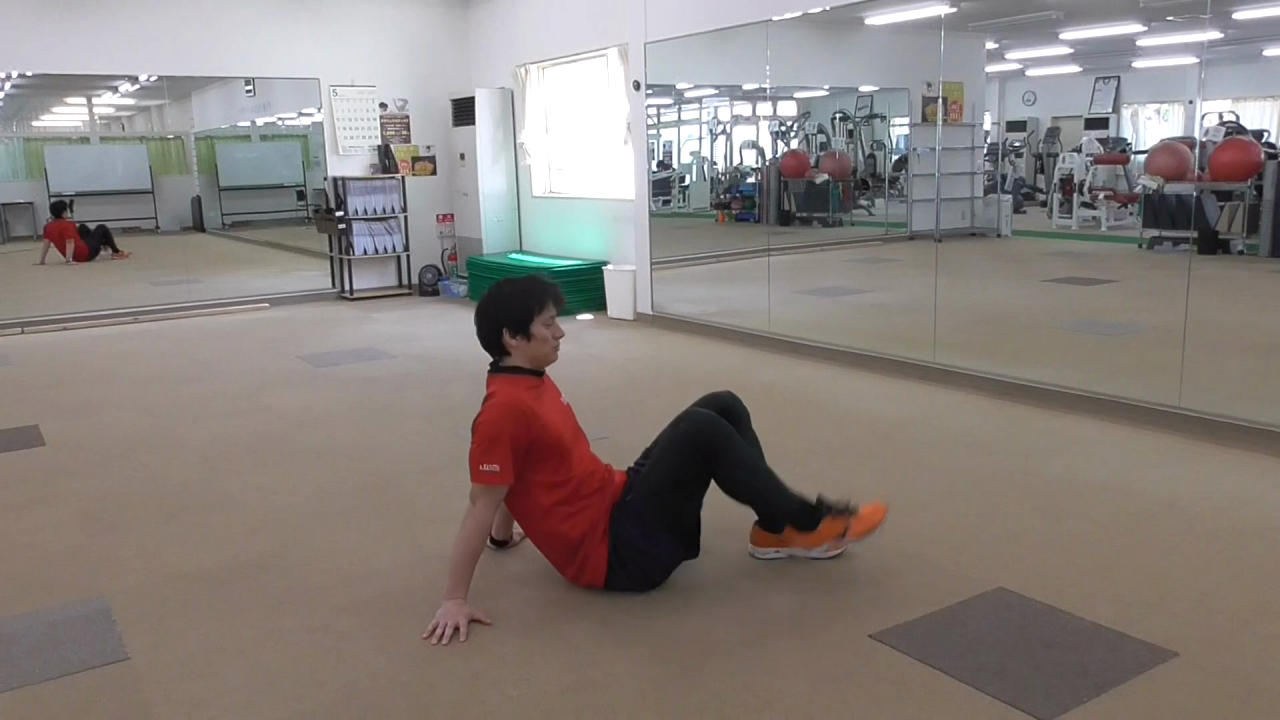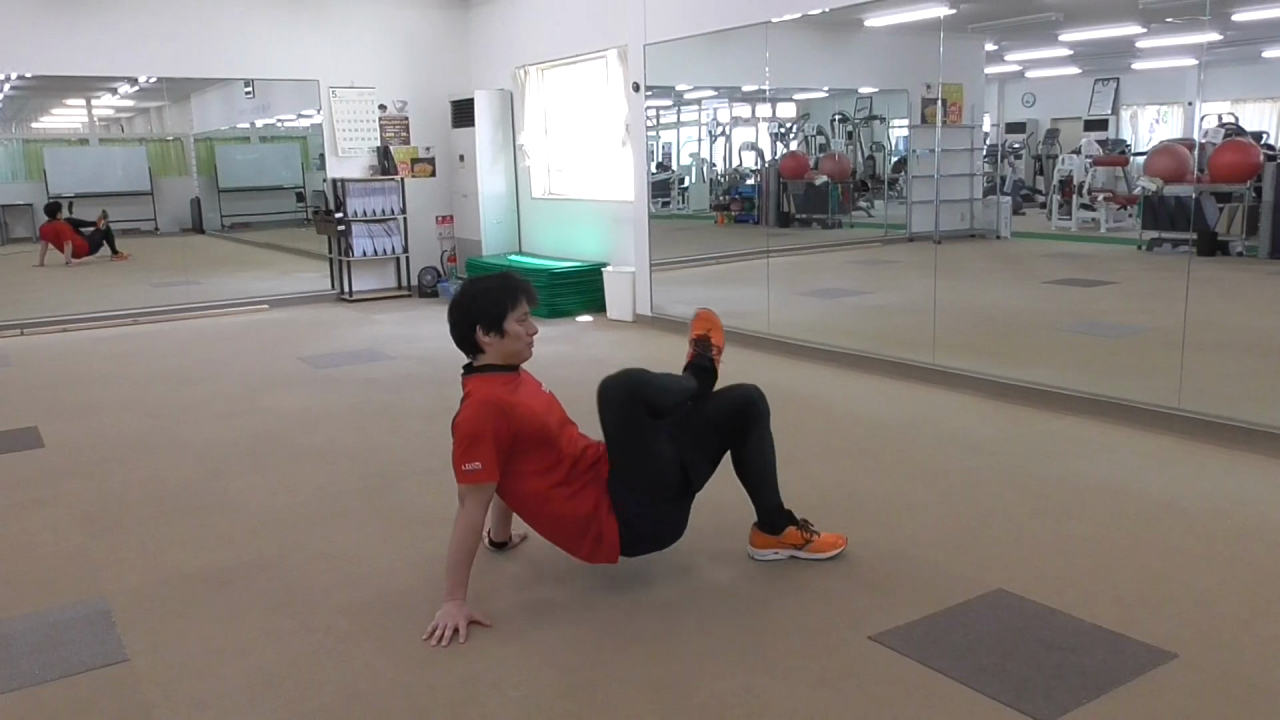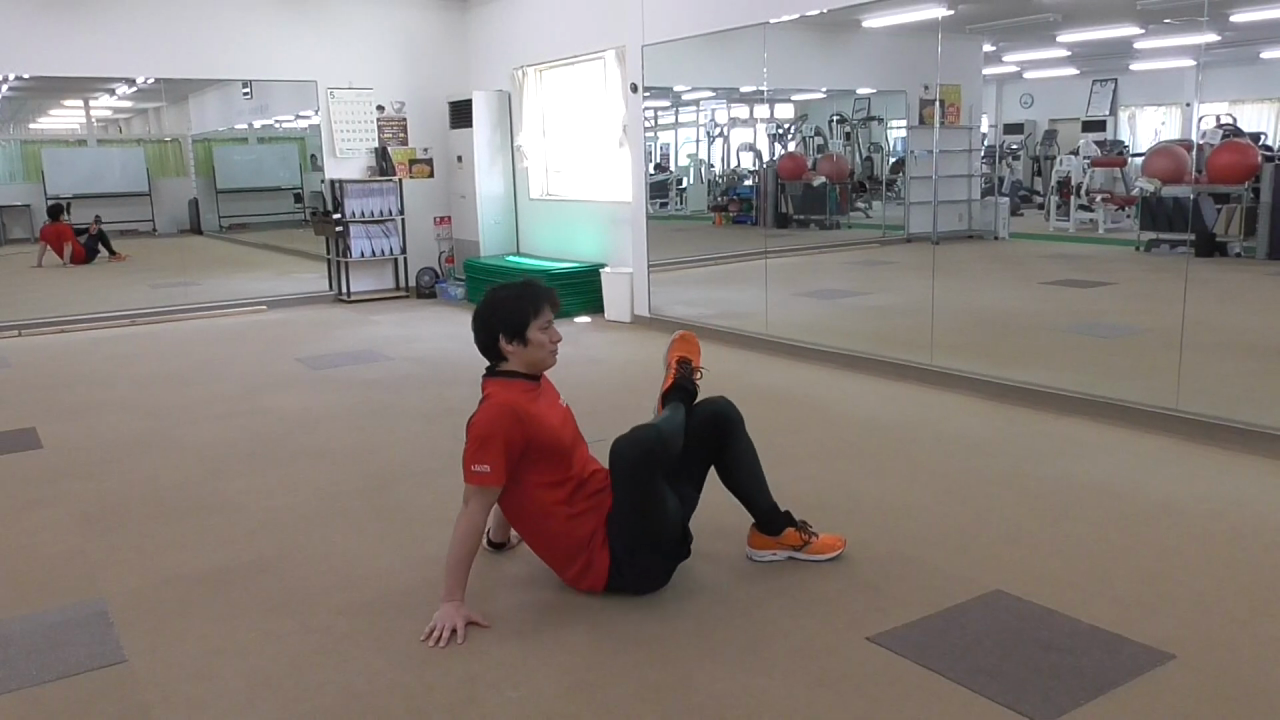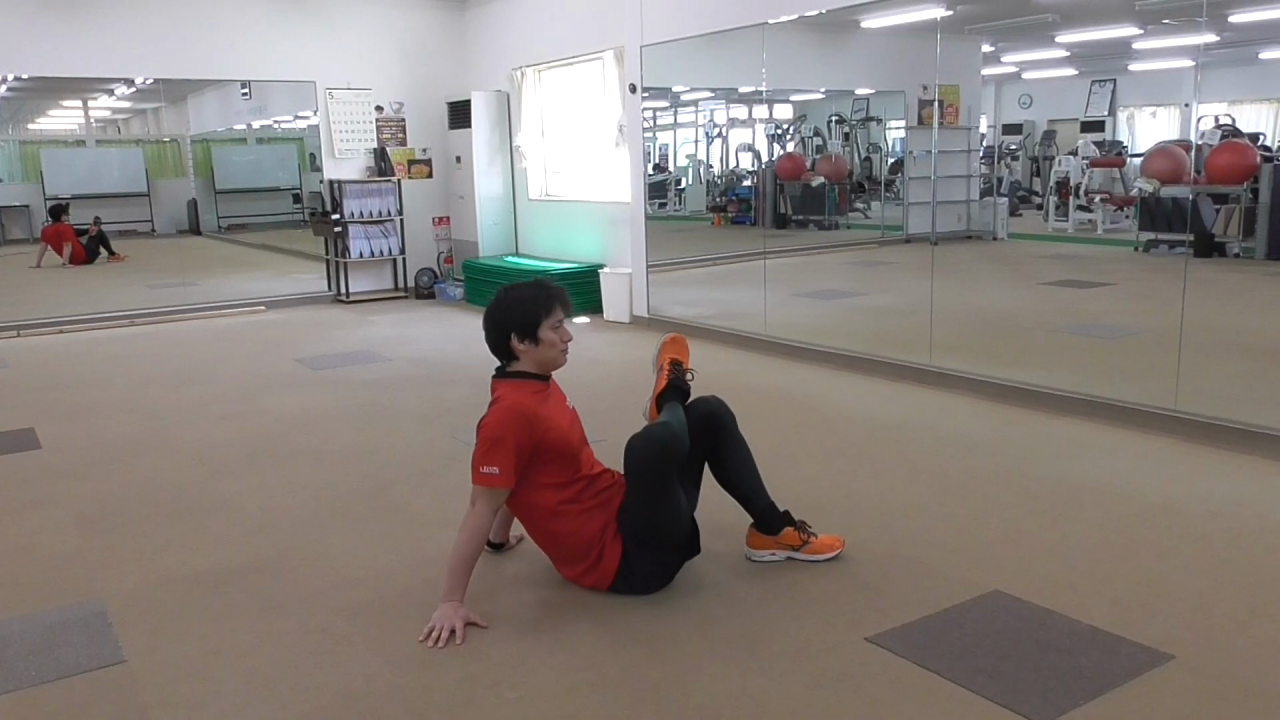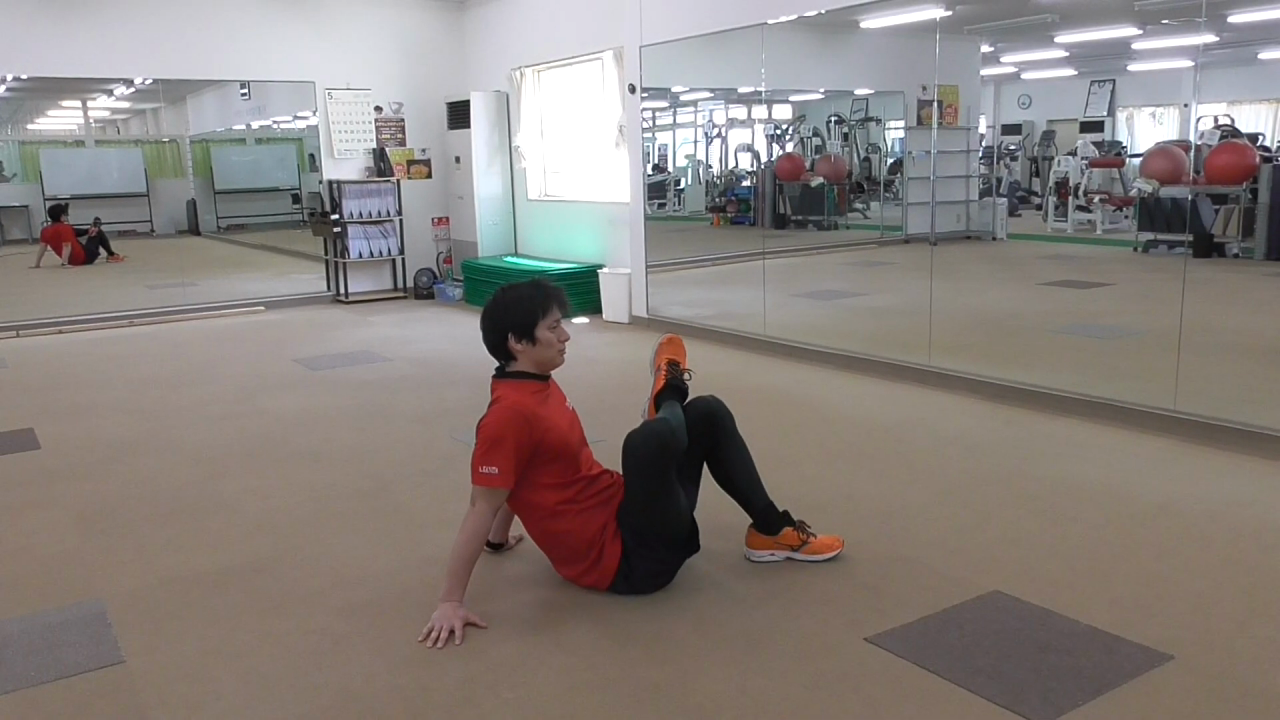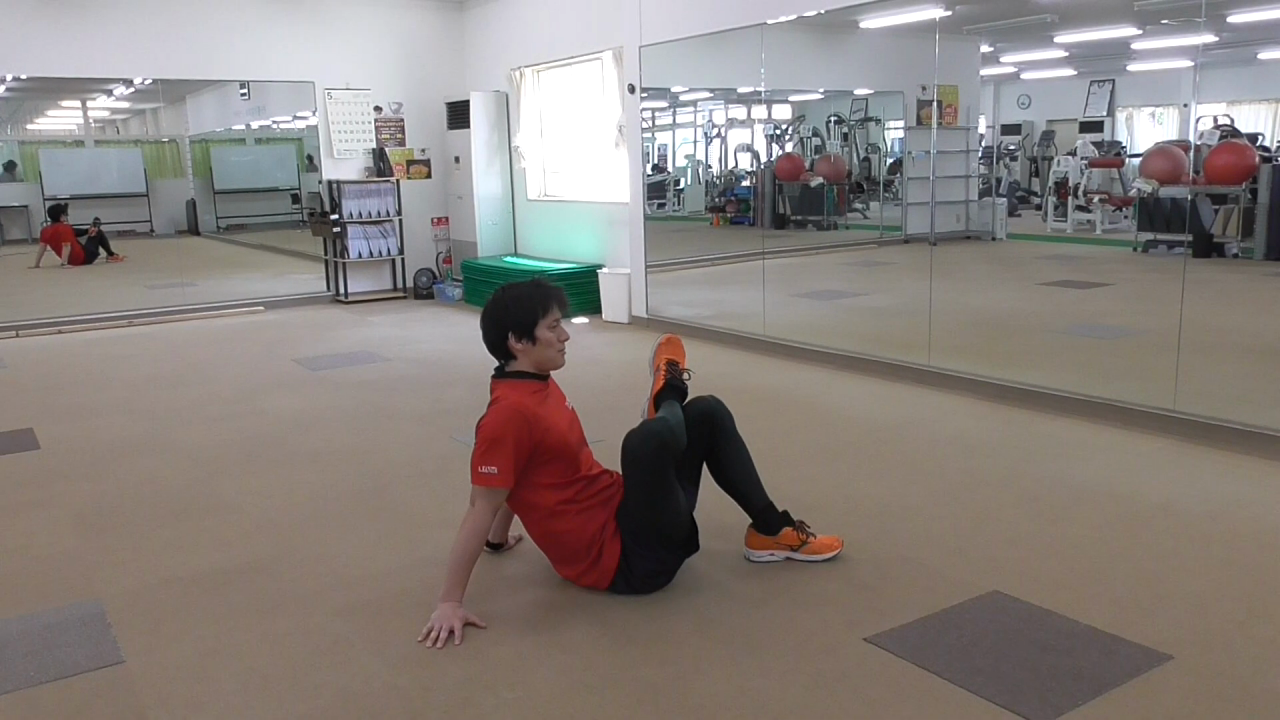
dt=0.7s
person 1, frame 1
left shoulder: (533, 383)
right shoulder: (507, 408)
left elbow: (521, 481)
right elbow: (482, 503)
left wrist: (504, 533)
right wrist: (455, 599)
left hip: (619, 503)
right hip: (619, 549)
left knee: (722, 407)
right knee: (699, 429)
left ankle: (776, 528)
right ankle: (810, 519)
person 1, frame 2
left shoulder: (510, 378)
right shoulder: (483, 407)
left elbow: (515, 469)
right elbow: (472, 503)
left wrist: (501, 536)
right wrist: (454, 601)
left hip: (620, 484)
right hip: (626, 516)
left knee: (746, 402)
right knee: (622, 387)
left ankle: (774, 530)
right ankle: (697, 379)
person 1, frame 3
left shoulder: (532, 383)
right shoulder: (500, 411)
left elbow: (518, 480)
right elbow: (475, 505)
left wrist: (501, 537)
right wrist: (451, 602)
left hip: (618, 513)
right hip: (616, 556)
left knee: (719, 415)
right knee: (638, 446)
left ankle: (773, 531)
right ankle: (676, 401)
person 1, frame 4
left shoulder: (538, 384)
right shoulder: (511, 412)
left elbow: (522, 480)
right elbow: (483, 505)
left wrist: (500, 538)
right wrist: (451, 602)
left hip: (621, 514)
right hip: (624, 557)
left knee: (711, 414)
right knee: (654, 443)
left ankle: (772, 531)
right ankle: (670, 402)
person 1, frame 5
left shoulder: (538, 385)
right shoulder: (510, 413)
left elbow: (524, 481)
right elbow: (482, 506)
left wrist: (500, 539)
right wrist: (450, 602)
left hip: (620, 514)
right hip: (624, 557)
left knee: (709, 414)
right knee: (650, 439)
left ankle: (772, 530)
right ankle: (668, 400)
person 1, frame 6
left shoulder: (538, 384)
right shoulder: (510, 412)
left elbow: (522, 479)
right elbow: (482, 506)
left wrist: (499, 538)
right wrist: (450, 602)
left hip: (618, 514)
right hip: (625, 556)
left knee: (708, 413)
right knee: (650, 438)
left ankle: (771, 530)
right ankle: (667, 400)
